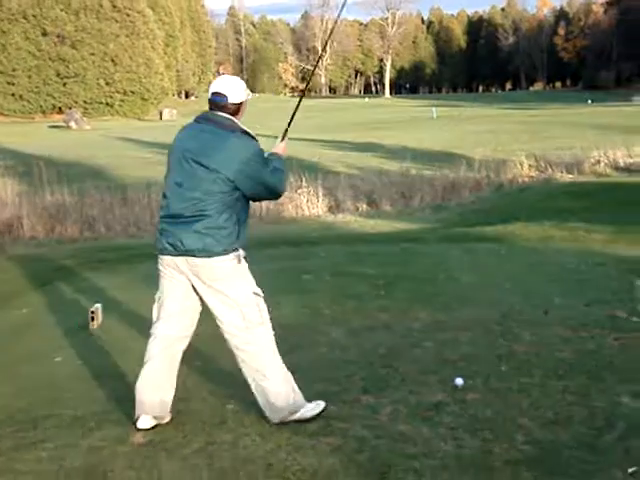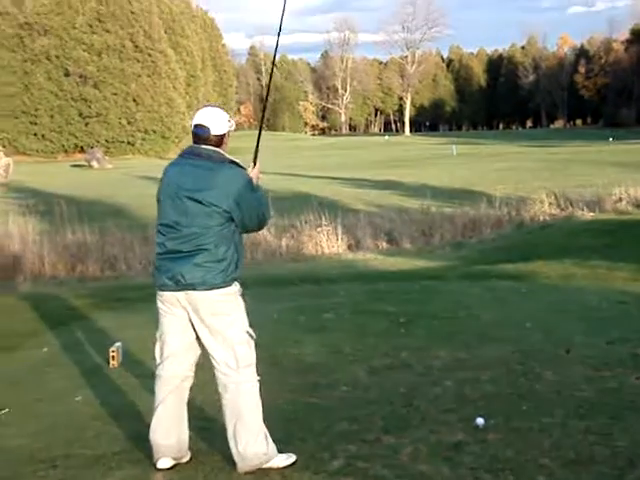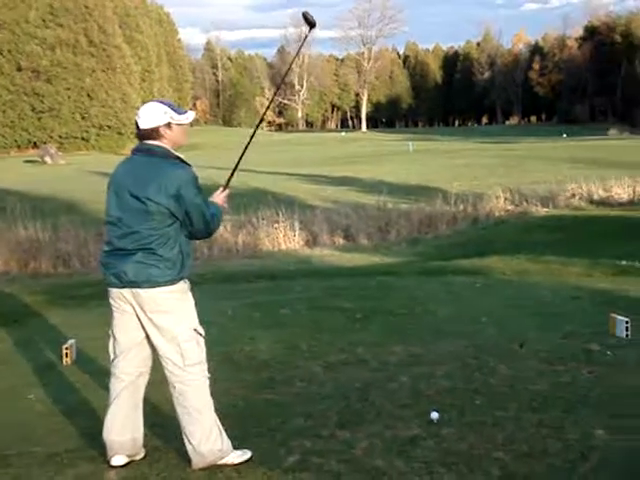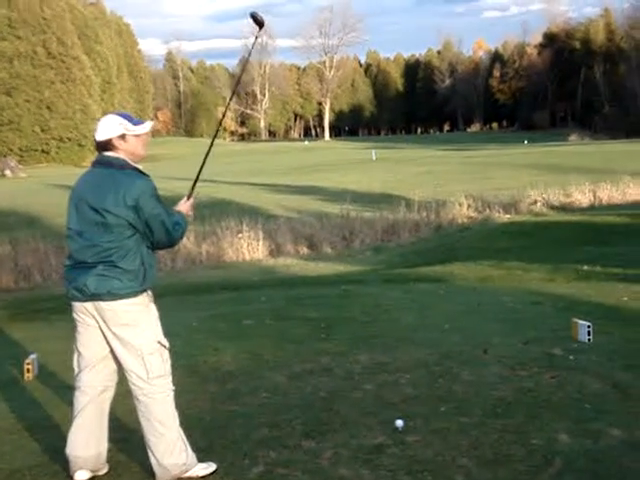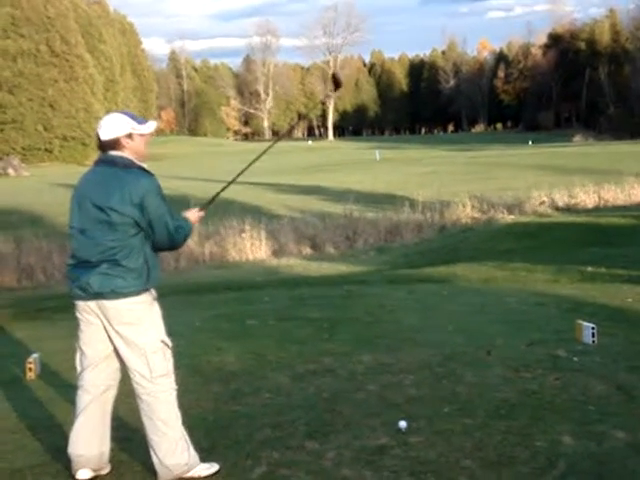
dt=0.5s
person 1, frame 1
left shoulder: (186, 135)
right shoulder: (240, 147)
right elbow: (271, 188)
right wrist: (275, 157)
left hip: (172, 250)
right hip: (216, 254)
left knee: (168, 329)
right knee: (251, 328)
left ankle: (149, 409)
right ankle: (284, 404)
person 1, frame 2
left shoulder: (171, 172)
right shoulder: (233, 177)
right elbow: (256, 220)
right wrist: (255, 186)
left hip: (170, 285)
right hip: (213, 287)
left knee: (171, 368)
right knee: (237, 370)
left ankle: (167, 448)
right ankle: (253, 452)
person 1, frame 3
left shoulder: (123, 170)
right shoulder: (177, 174)
right elbow: (202, 227)
left wrist: (201, 203)
right wrist: (216, 205)
left hip: (121, 281)
right hip: (161, 284)
left knee: (126, 364)
right knee: (188, 367)
left ankle: (121, 445)
right ankle: (208, 449)
person 1, frame 4
left shoulder: (84, 183)
right shoulder: (136, 184)
right elbow: (165, 236)
left wrist: (167, 213)
right wrist: (180, 214)
left hip: (84, 294)
right hip: (123, 297)
left knee: (91, 379)
right knee: (152, 380)
person 1, frame 5
left shoulder: (86, 182)
right shoulder: (140, 182)
right elbow: (168, 238)
left wrist: (173, 220)
right wrist: (186, 221)
left hip: (87, 293)
right hip: (127, 294)
left knee: (94, 376)
right knee: (155, 378)
